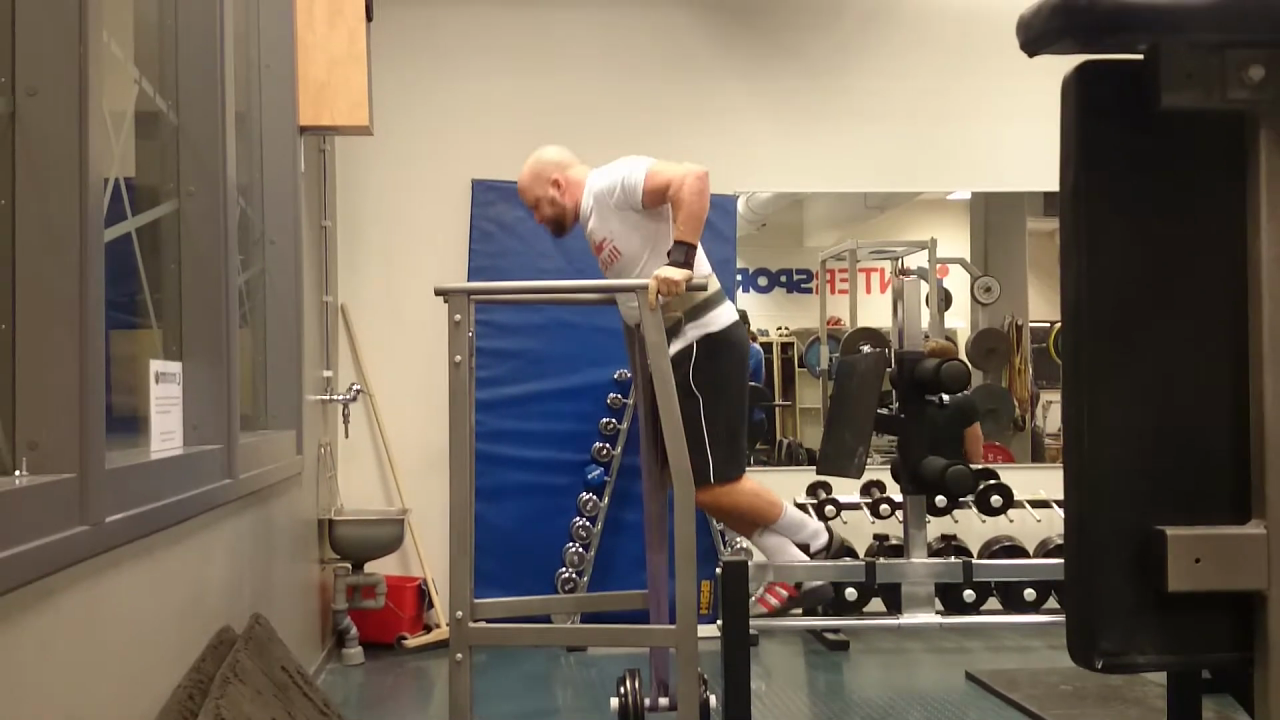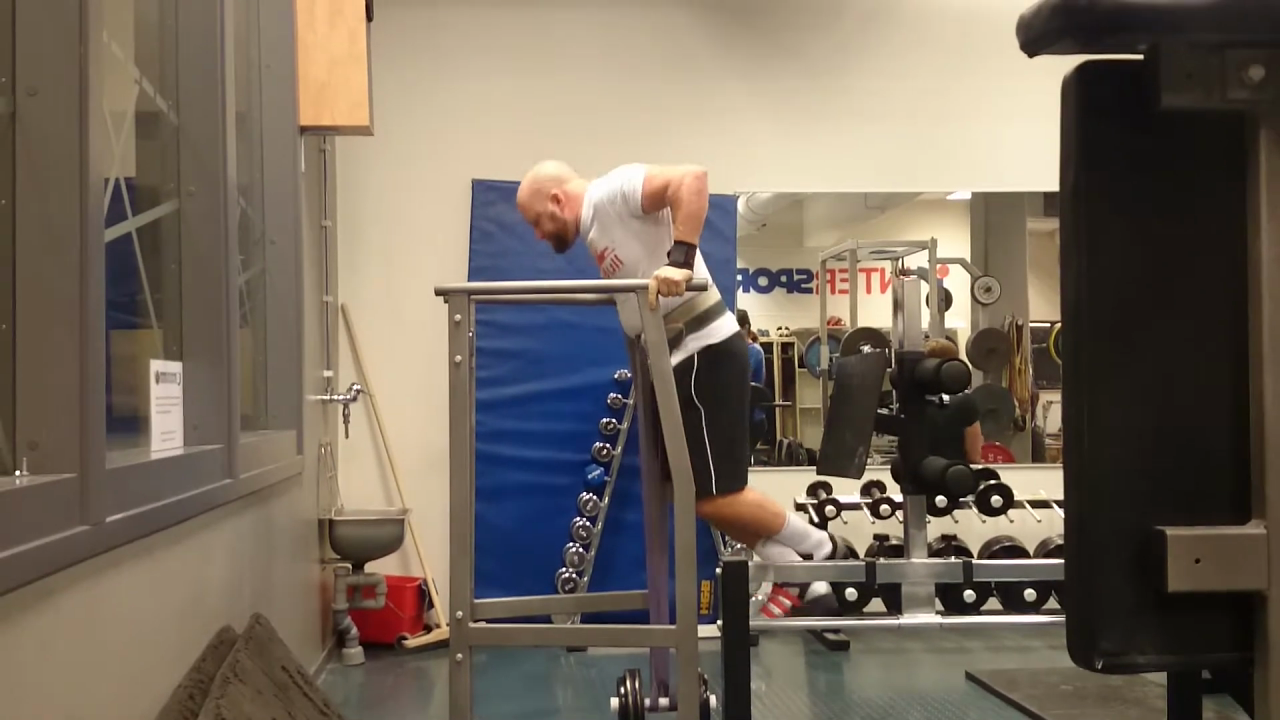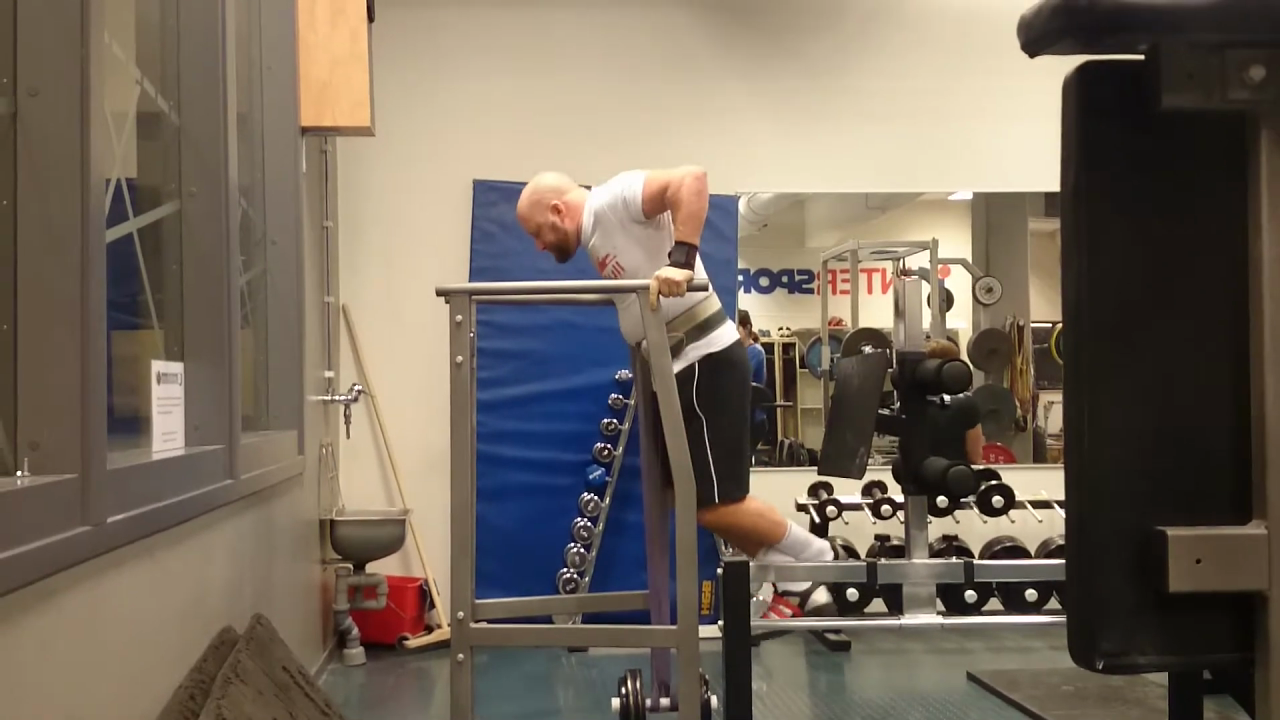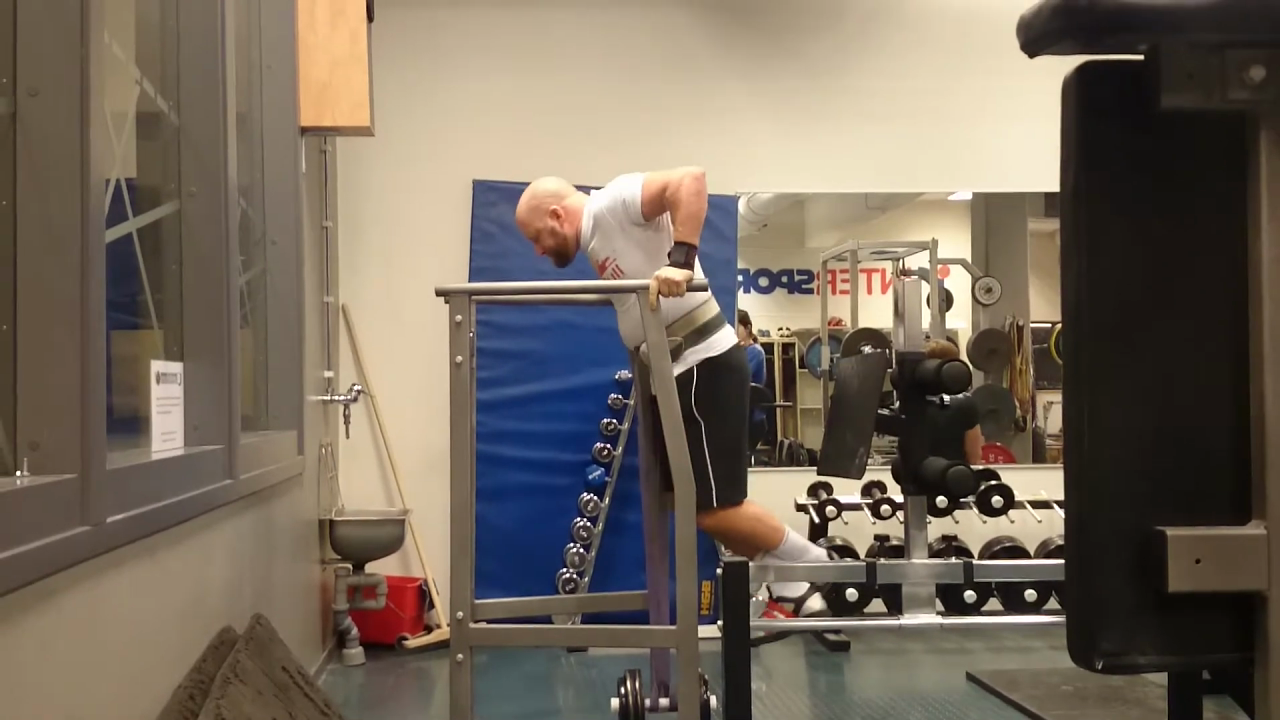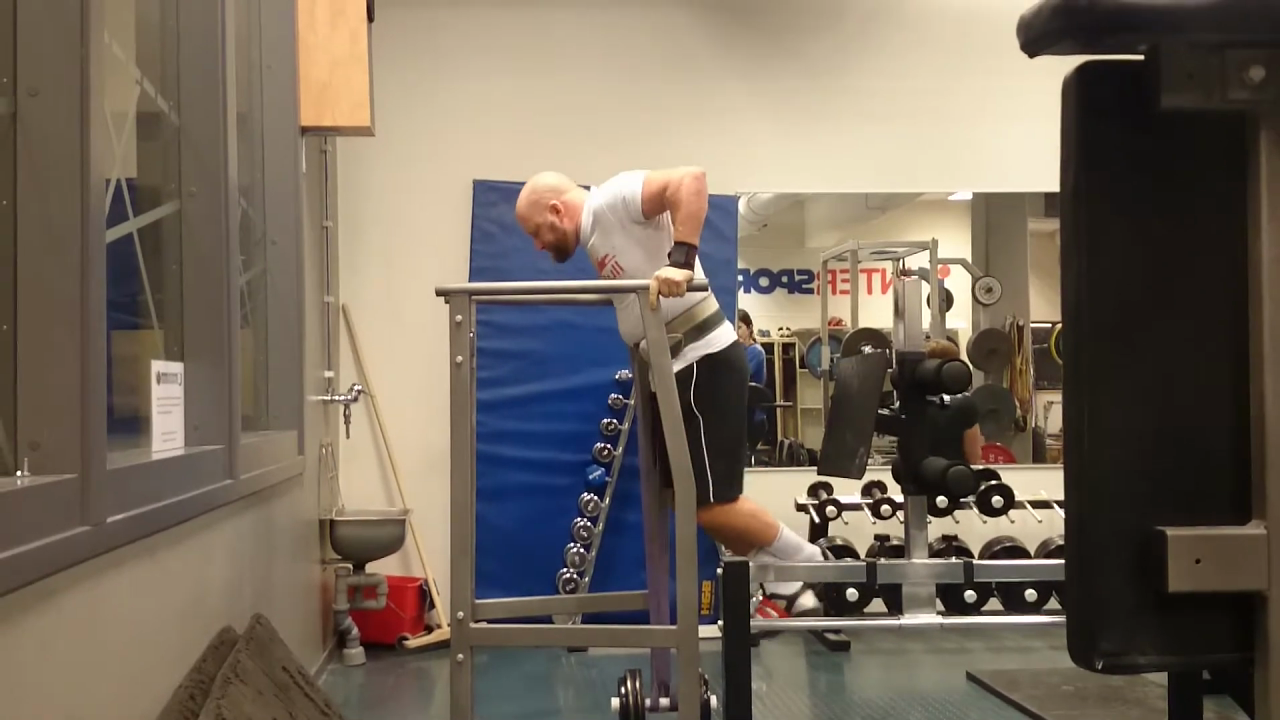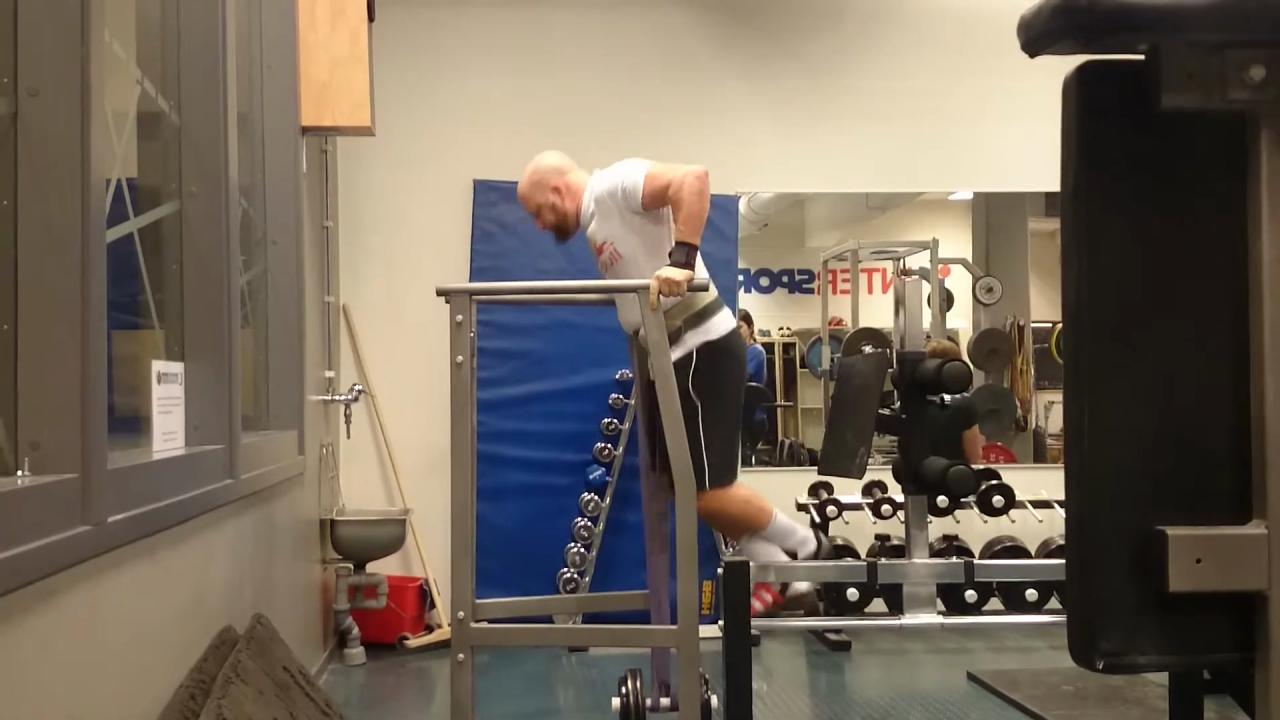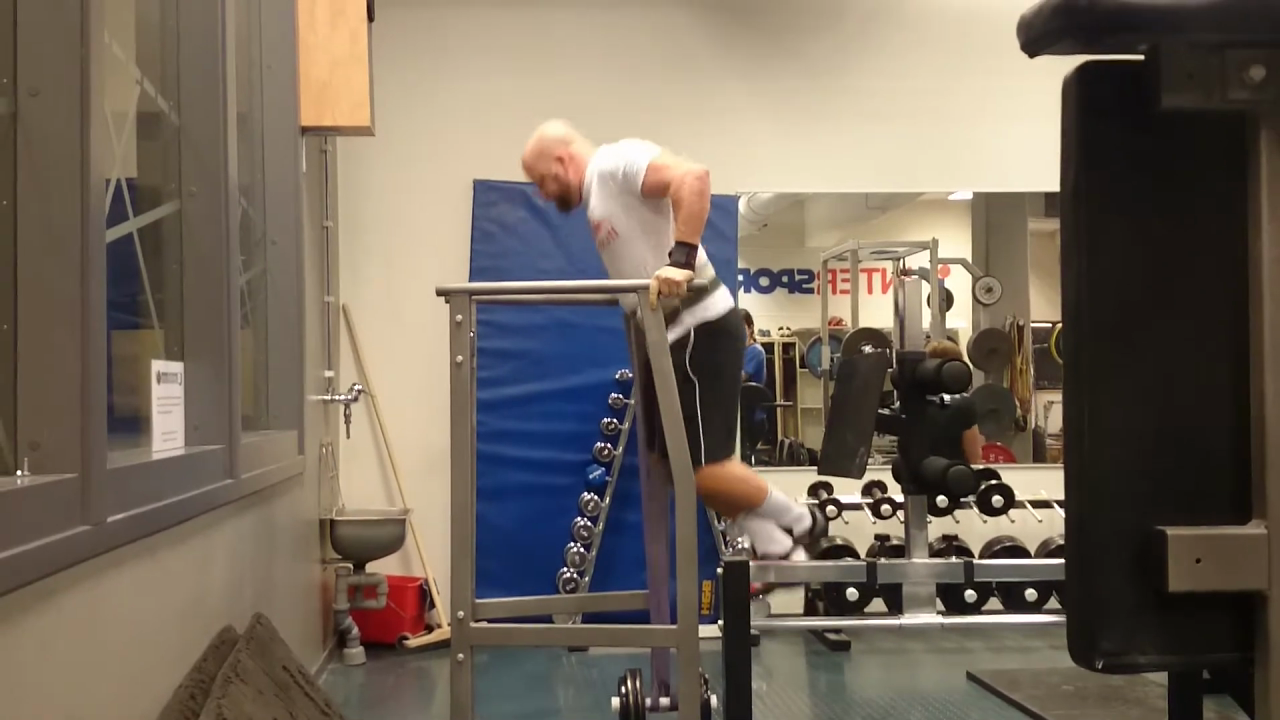
dt=0.1s
person 1, frame 1
left shoulder: (613, 183)
right shoulder: (596, 212)
left elbow: (692, 178)
left wrist: (680, 260)
left hip: (702, 342)
right hip: (680, 348)
left knee: (711, 485)
right knee: (691, 481)
left ankle: (815, 541)
right ankle: (794, 569)
person 1, frame 2
left shoulder: (613, 192)
right shoulder: (597, 223)
left elbow: (691, 179)
left wrist: (680, 259)
left hip: (703, 353)
right hip: (681, 358)
left knee: (714, 496)
right knee: (693, 490)
left ankle: (819, 549)
right ankle: (798, 579)
person 1, frame 3
left shoulder: (615, 199)
right shoulder: (599, 231)
left elbow: (691, 179)
left wrist: (681, 261)
left hip: (704, 362)
right hip: (680, 366)
left knee: (715, 504)
right knee: (691, 499)
left ankle: (819, 559)
right ankle: (797, 587)
person 1, frame 4
left shoulder: (614, 202)
right shoulder: (599, 233)
left elbow: (690, 179)
left wrist: (681, 261)
left hip: (702, 365)
right hip: (679, 369)
left knee: (713, 508)
right knee: (697, 504)
left ankle: (814, 564)
right ankle: (794, 591)
person 1, frame 5
left shoulder: (614, 198)
right shoulder: (597, 230)
left elbow: (691, 178)
left wrist: (681, 259)
left hip: (701, 361)
right hip: (677, 366)
left knee: (711, 503)
left ankle: (808, 564)
right ankle: (788, 587)
person 1, frame 6
left shoulder: (614, 185)
right shoulder: (598, 217)
left elbow: (693, 179)
left wrist: (681, 258)
left hip: (700, 349)
right hip: (673, 354)
left knee: (706, 489)
left ankle: (804, 548)
person 1, frame 7
left shoulder: (618, 161)
right shoulder: (599, 190)
left elbow: (693, 177)
left wrist: (682, 258)
left hip: (697, 327)
right hip: (669, 331)
left knee: (701, 466)
left ankle: (796, 524)
right ankle: (776, 546)
